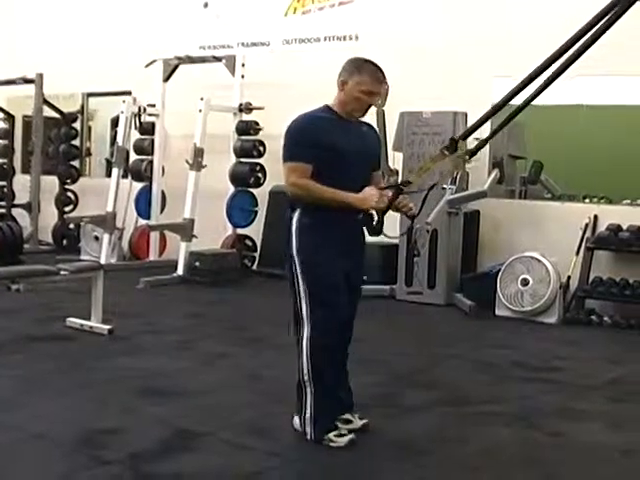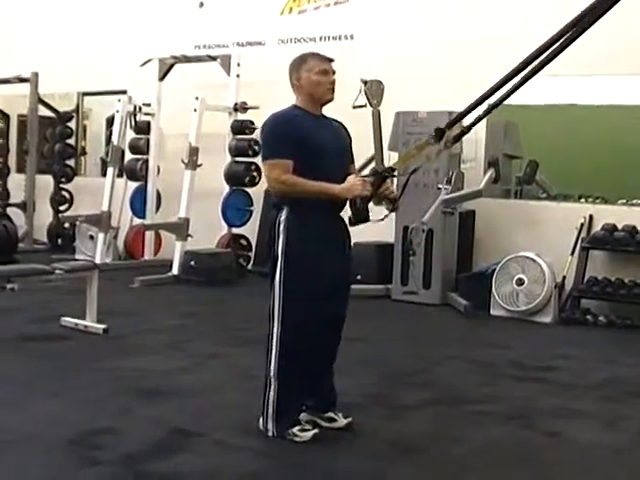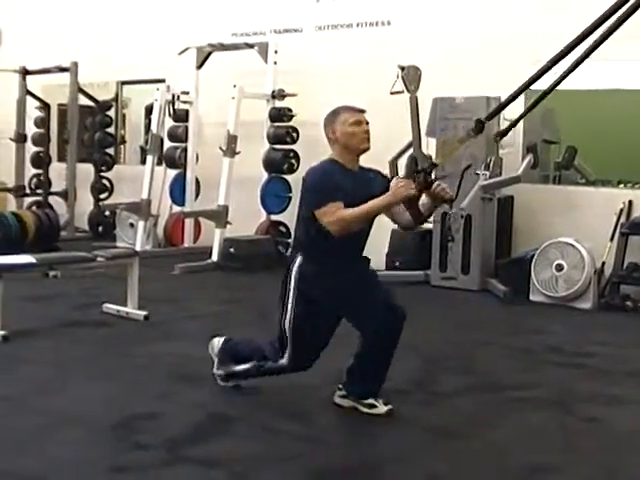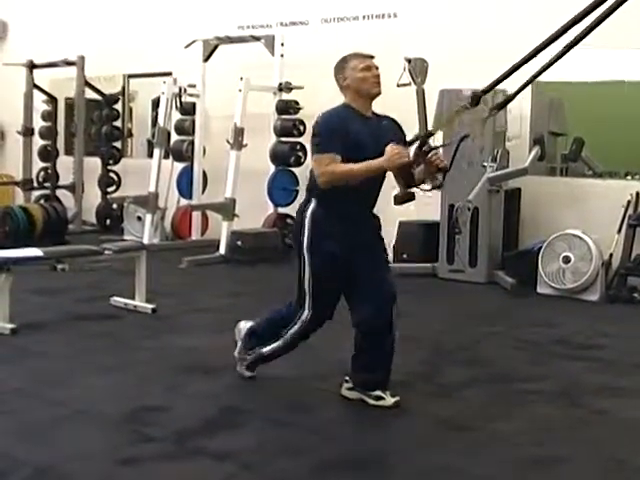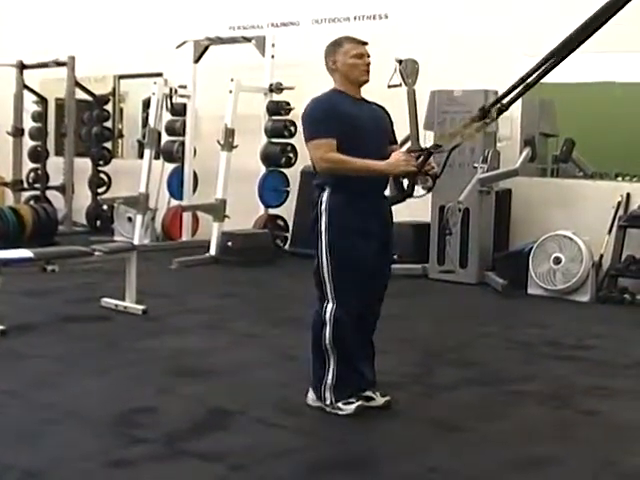
dt=1s
person 1, frame 1
left shoulder: (369, 134)
right shoulder: (308, 126)
left elbow: (373, 182)
right elbow: (295, 183)
left wrist: (392, 200)
right wrist: (354, 199)
left hip: (350, 235)
right hip: (313, 234)
left knee: (341, 325)
right knee: (319, 326)
left ankle: (338, 405)
right ankle: (315, 418)
person 1, frame 2
left shoulder: (337, 129)
right shoulder: (282, 124)
left elbow: (348, 177)
right elbow: (278, 181)
left wrist: (373, 188)
right wrist: (339, 189)
left hip: (334, 230)
right hip: (299, 230)
left knee: (328, 322)
right knee: (292, 325)
left ankle: (318, 403)
right ankle: (279, 416)
person 1, frame 3
left shoulder: (375, 179)
right shoulder: (321, 177)
left elbow: (407, 220)
right elbow: (336, 224)
left wrist: (431, 202)
right wrist: (388, 199)
left hip: (352, 270)
right hip: (312, 274)
left knee: (389, 319)
right knee: (295, 355)
left ankle: (358, 391)
right ankle: (227, 351)
person 1, frame 4
left shoulder: (389, 127)
right shoulder: (332, 123)
right elbow: (326, 175)
left wrist: (429, 167)
right wrist: (382, 162)
left hip: (363, 225)
right hip: (323, 225)
left knee: (380, 302)
right knee: (312, 310)
left ankle: (367, 382)
right ankle: (253, 338)
person 1, frame 5
left shoulder: (378, 113)
right shoulder: (323, 108)
left elbow: (392, 160)
right elbow: (324, 160)
left wrist: (415, 166)
right wrist: (386, 166)
left hip: (376, 212)
right hip: (340, 211)
left knee: (368, 303)
right knee: (338, 304)
left ankle: (360, 382)
right ankle: (327, 388)
